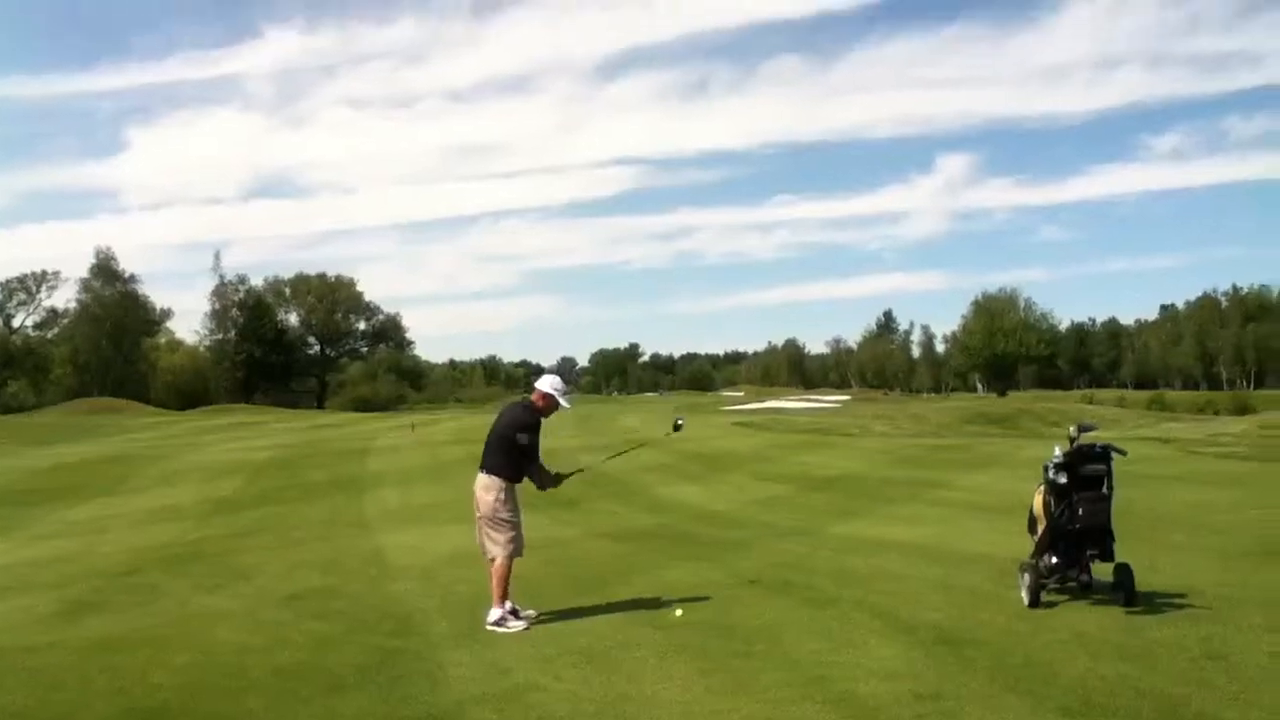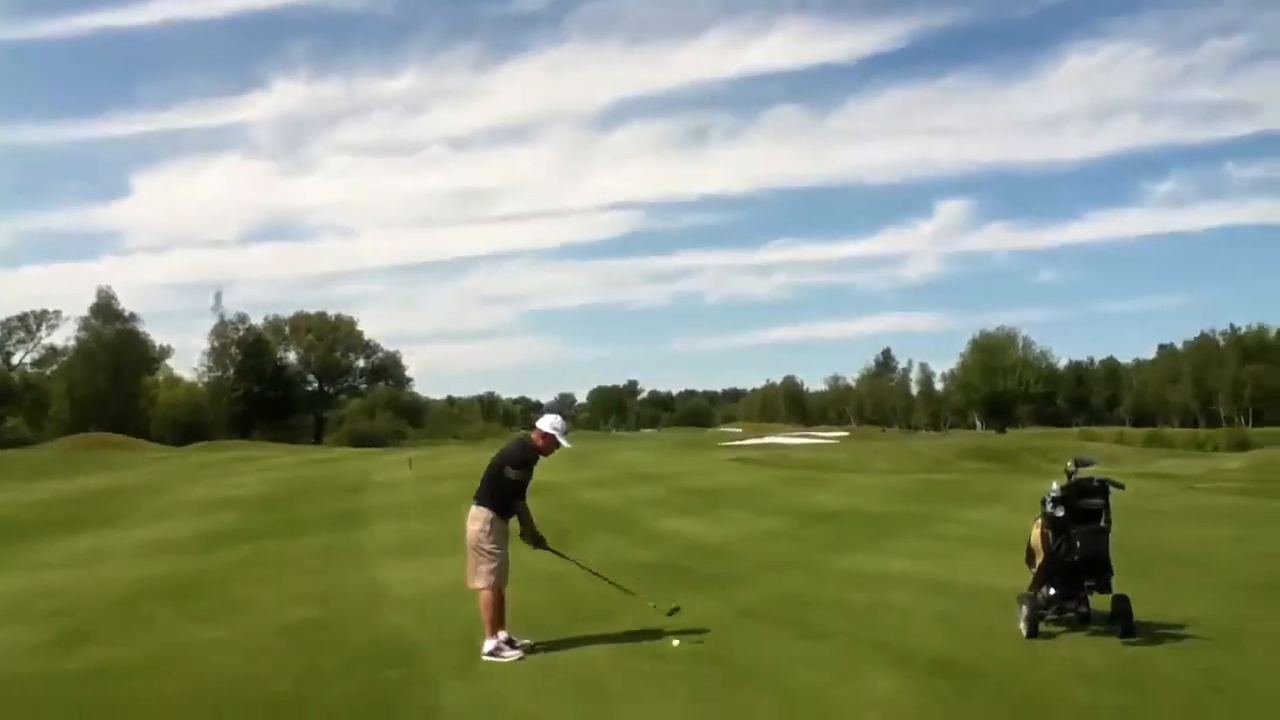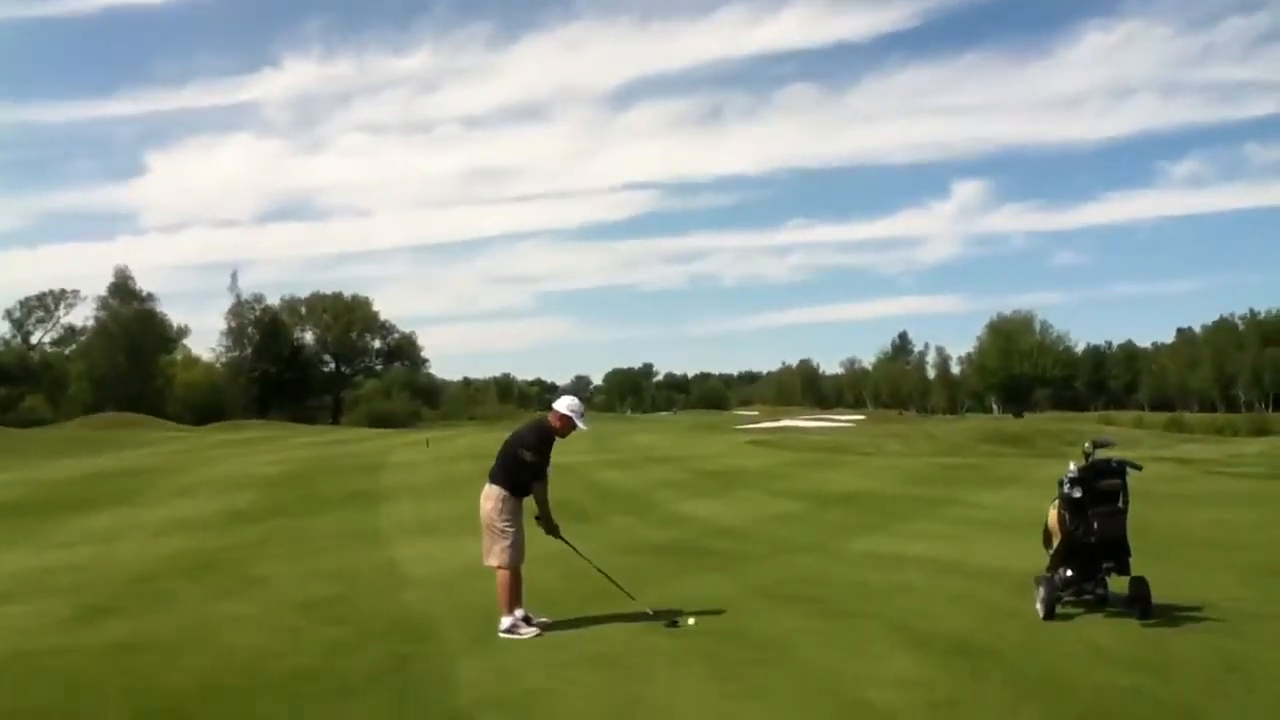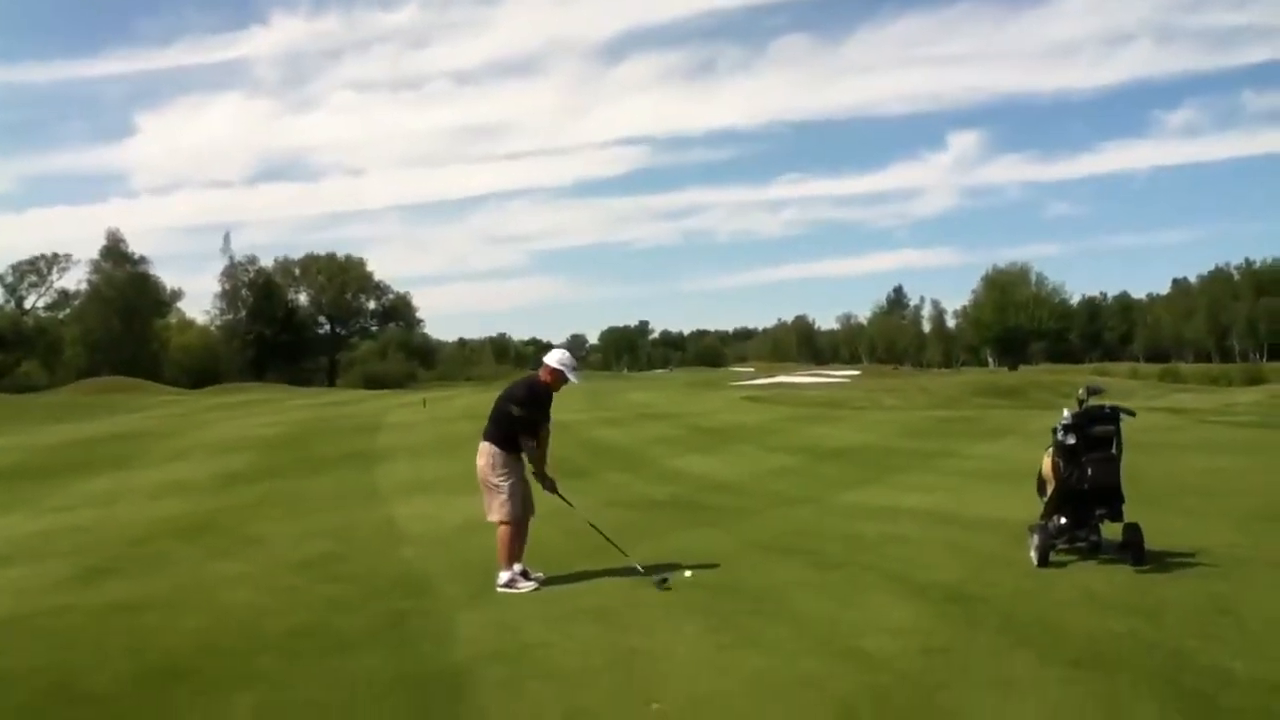
dt=0.4s
person 1, frame 1
left shoulder: (515, 410)
right shoulder: (527, 420)
right elbow: (531, 463)
left wrist: (542, 477)
right wrist: (550, 478)
left hip: (488, 482)
right hip: (498, 486)
left knee: (497, 550)
right knee: (505, 550)
left ankle: (504, 604)
right ankle: (496, 613)
person 1, frame 2
left shoulder: (524, 450)
right shoulder: (519, 455)
left elbow: (516, 499)
right elbow: (516, 500)
left wrist: (529, 530)
right wrist: (531, 532)
left hip: (494, 518)
right hip: (487, 518)
left knee: (497, 580)
right knee: (489, 582)
left ankle: (501, 635)
right ankle: (491, 644)
person 1, frame 3
left shoulder: (544, 433)
right shoulder: (534, 437)
left elbow: (540, 478)
right elbow: (535, 482)
left wrist: (544, 515)
right wrist: (546, 517)
left hip: (509, 497)
right hip: (500, 497)
left knee: (514, 559)
right knee: (505, 560)
left ankle: (518, 613)
right ankle: (507, 621)
person 1, frame 4
left shoulder: (543, 392)
right shoulder: (522, 393)
left elbow: (543, 430)
right elbow: (525, 439)
left wrist: (542, 467)
right wrist: (542, 474)
left hip: (510, 455)
right hip: (496, 455)
left knee: (523, 513)
right knee: (508, 515)
left ankle: (517, 567)
right ankle: (506, 576)
